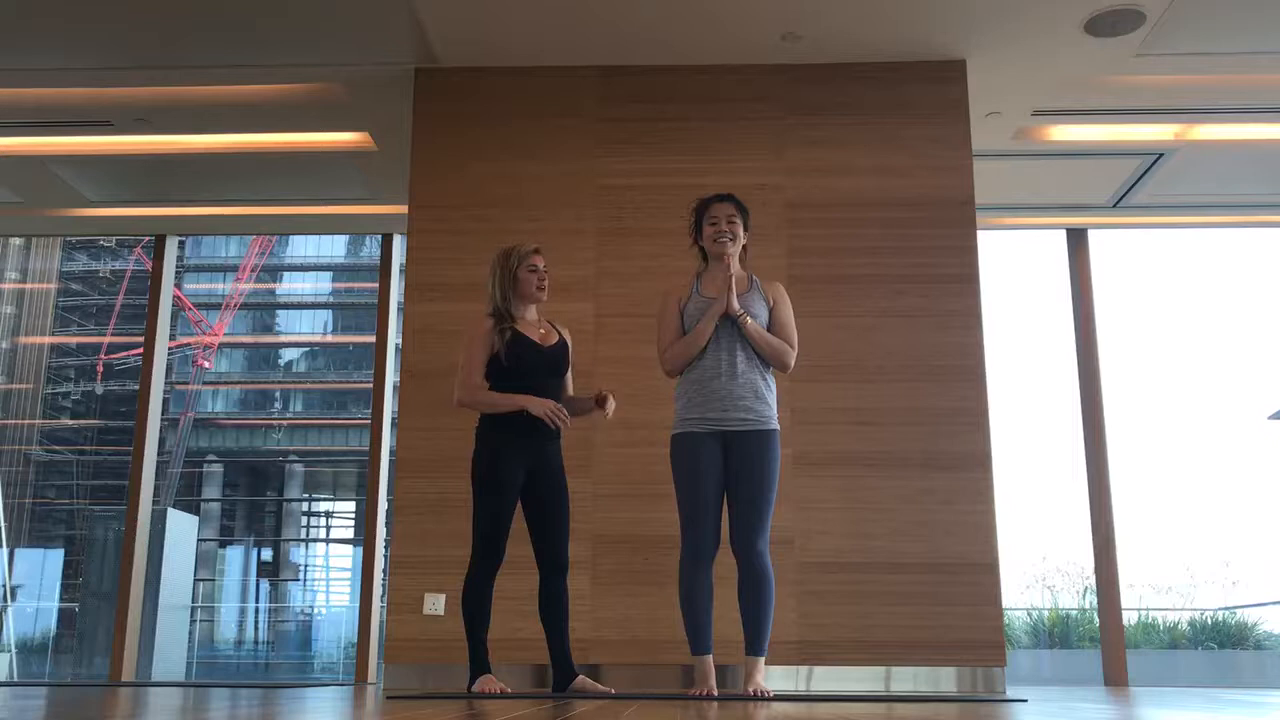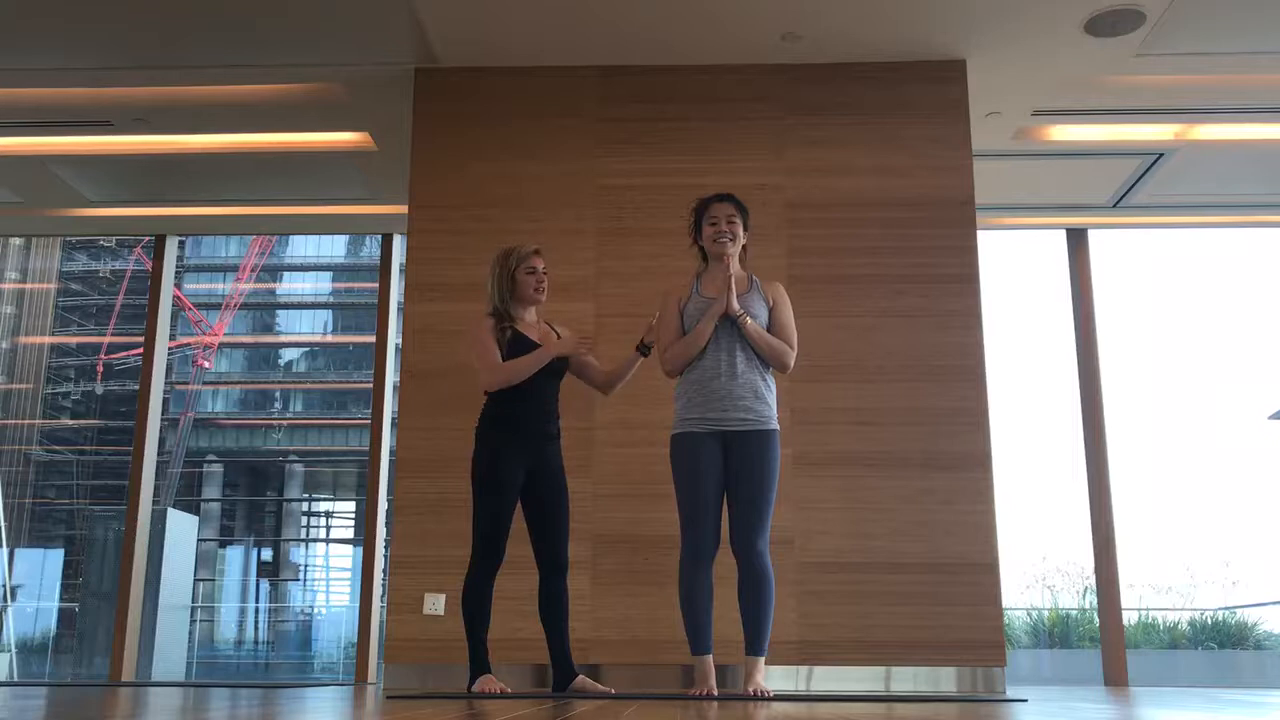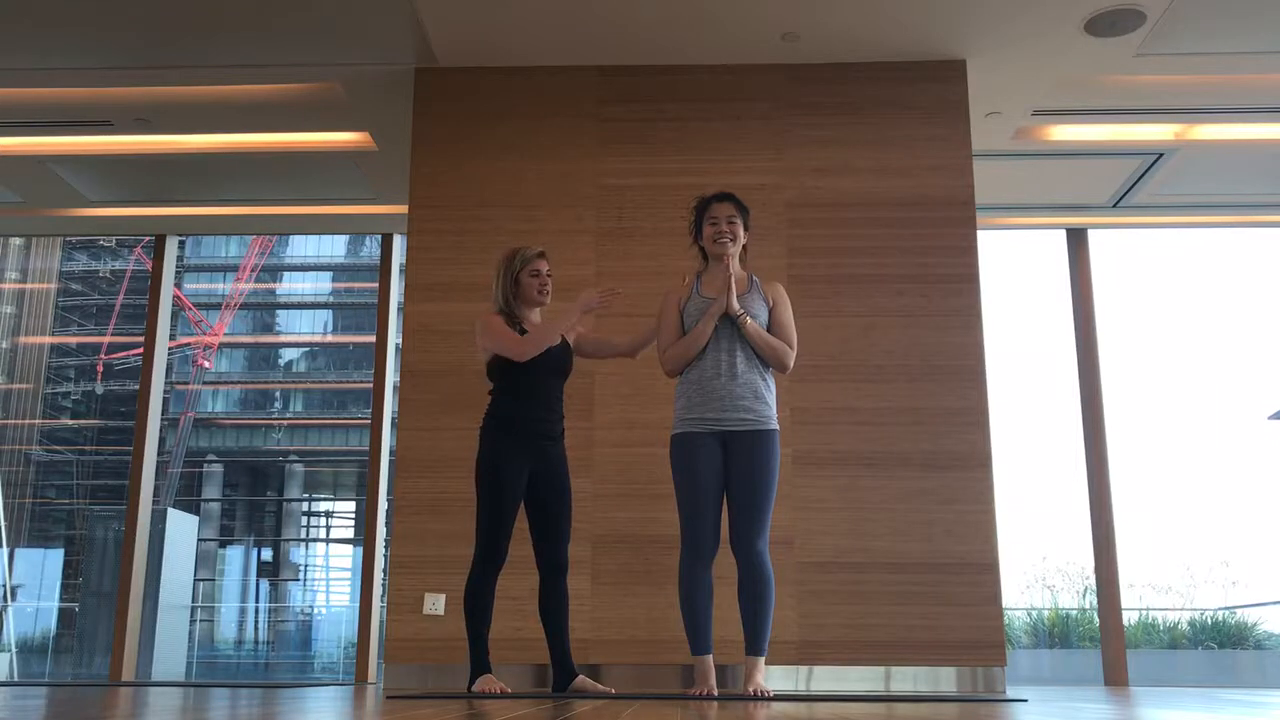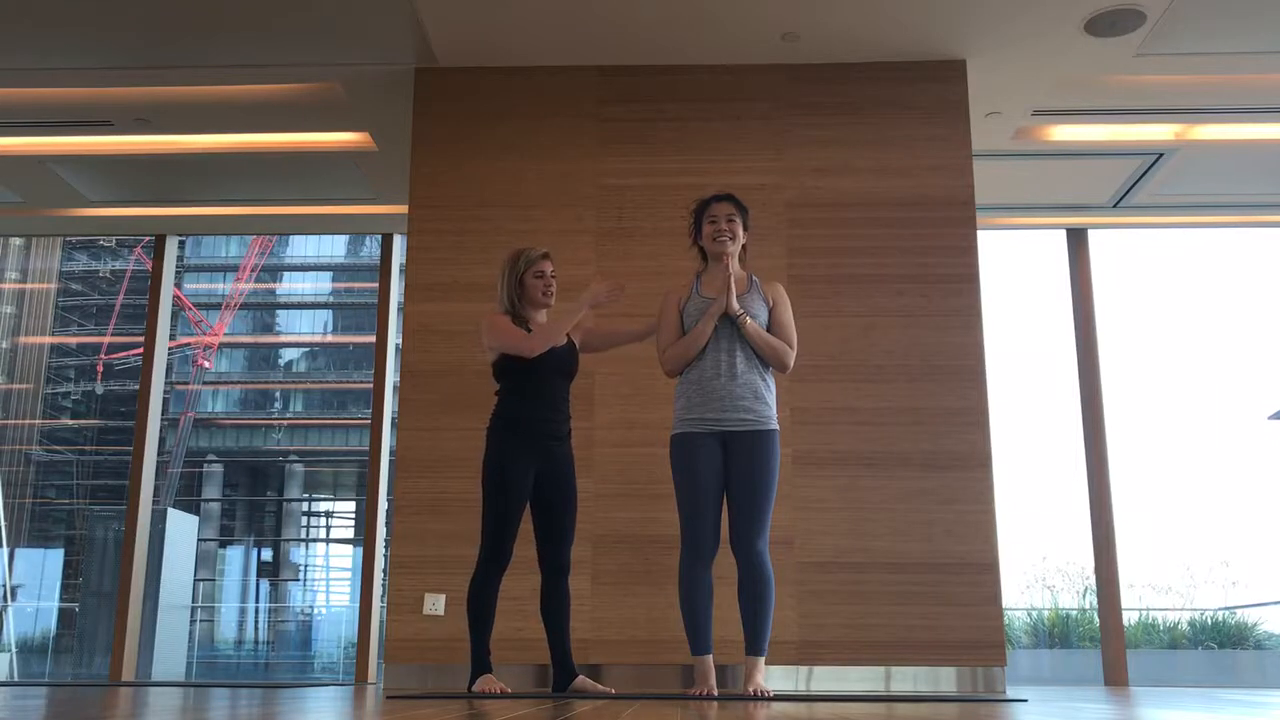
dt=0.3s
person 1, frame 1
left shoulder: (770, 292)
right shoulder: (680, 296)
left elbow: (787, 359)
right elbow: (670, 363)
left wrist: (740, 314)
right wrist: (714, 313)
left hip: (755, 428)
right hip: (695, 429)
left knee: (752, 546)
right knee: (698, 546)
left ankle: (755, 666)
right ankle: (703, 668)
person 1, frame 2
left shoulder: (769, 293)
right shoulder: (681, 297)
left elbow: (787, 359)
right elbow: (670, 363)
left wrist: (740, 315)
right wrist: (713, 314)
left hip: (755, 428)
right hip: (696, 429)
left knee: (752, 547)
right knee: (698, 546)
left ankle: (755, 667)
right ankle: (703, 668)
person 1, frame 3
left shoulder: (769, 292)
right shoulder: (680, 297)
left elbow: (786, 360)
right elbow: (669, 363)
left wrist: (739, 314)
right wrist: (713, 313)
left hip: (755, 428)
right hip: (695, 430)
left knee: (752, 547)
right knee: (698, 547)
left ankle: (755, 666)
right ankle: (703, 668)
person 1, frame 4
left shoulder: (769, 293)
right shoulder: (681, 298)
left elbow: (786, 360)
right elbow: (670, 363)
left wrist: (739, 314)
right wrist: (713, 314)
left hip: (755, 428)
right hip: (695, 430)
left knee: (752, 547)
right knee: (698, 546)
left ankle: (756, 667)
right ankle: (704, 668)
person 2, frame 1
left shoulder: (560, 335)
right shoulder: (490, 330)
right elbow: (465, 394)
left wrist: (597, 399)
right wrist: (526, 400)
left hip: (546, 453)
right hip: (500, 449)
left knee: (556, 562)
right knee: (488, 558)
left ankle: (565, 671)
right ankle: (479, 670)
person 2, frame 2
left shoulder: (558, 335)
right shoulder: (489, 328)
left elbow: (606, 383)
right elbow: (493, 378)
left wrist: (643, 349)
right wrist: (553, 350)
left hip: (546, 451)
right hip: (500, 448)
left knee: (555, 562)
right knee: (488, 557)
left ankle: (565, 671)
right ankle: (479, 670)
person 2, frame 3
left shoulder: (567, 334)
right shoulder: (493, 324)
left elbow: (628, 350)
right elbow: (523, 351)
right wrist: (577, 310)
left hip: (550, 451)
right hip: (505, 447)
left knee: (555, 562)
right knee: (491, 556)
left ankle: (565, 671)
right ankle: (479, 670)
person 2, frame 4
left shoulder: (572, 332)
right shoulder: (498, 326)
left elbow: (635, 334)
right elbow: (532, 347)
right wrist: (583, 304)
left hip: (557, 451)
right hip: (511, 447)
left knee: (557, 563)
right knee: (495, 557)
left ankle: (565, 671)
right ankle: (480, 670)
